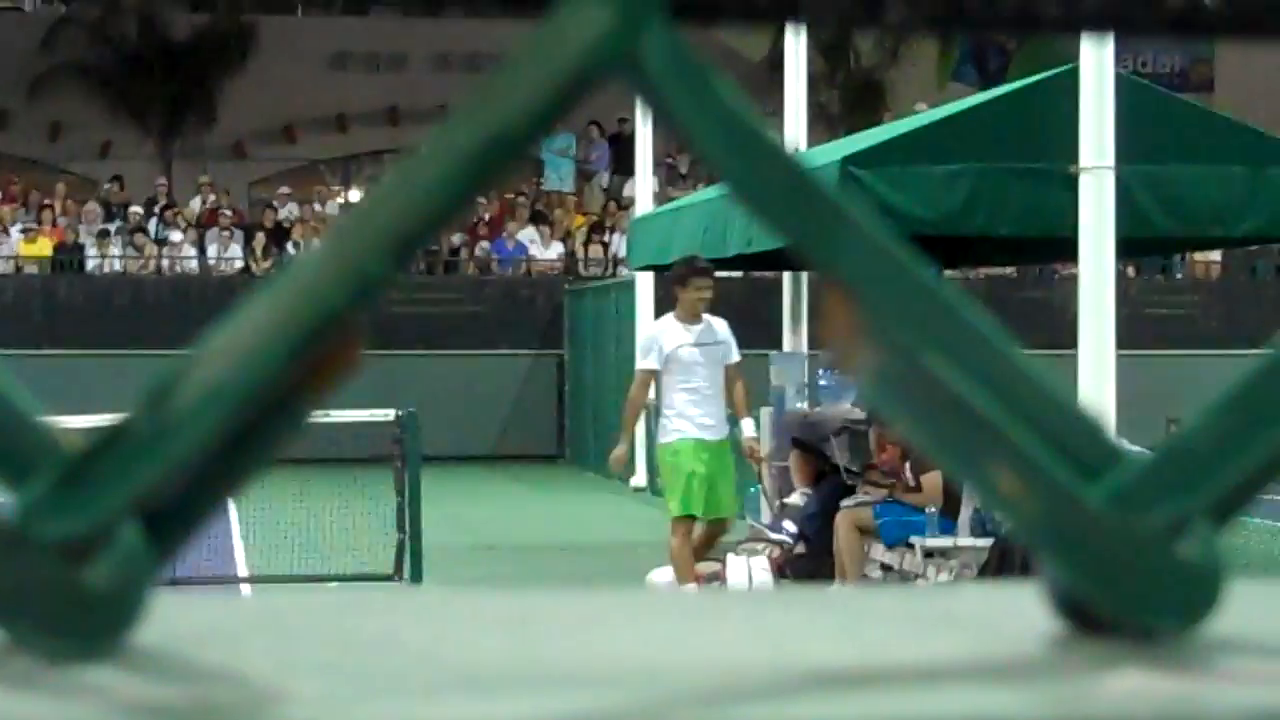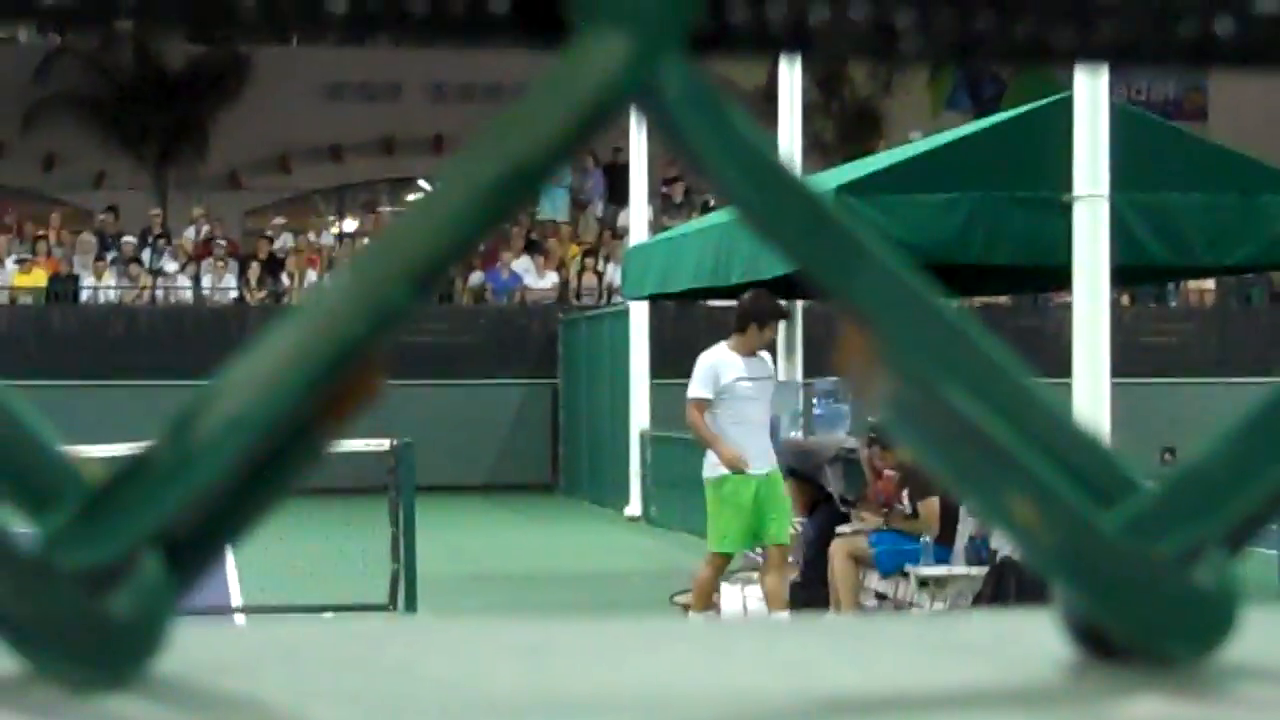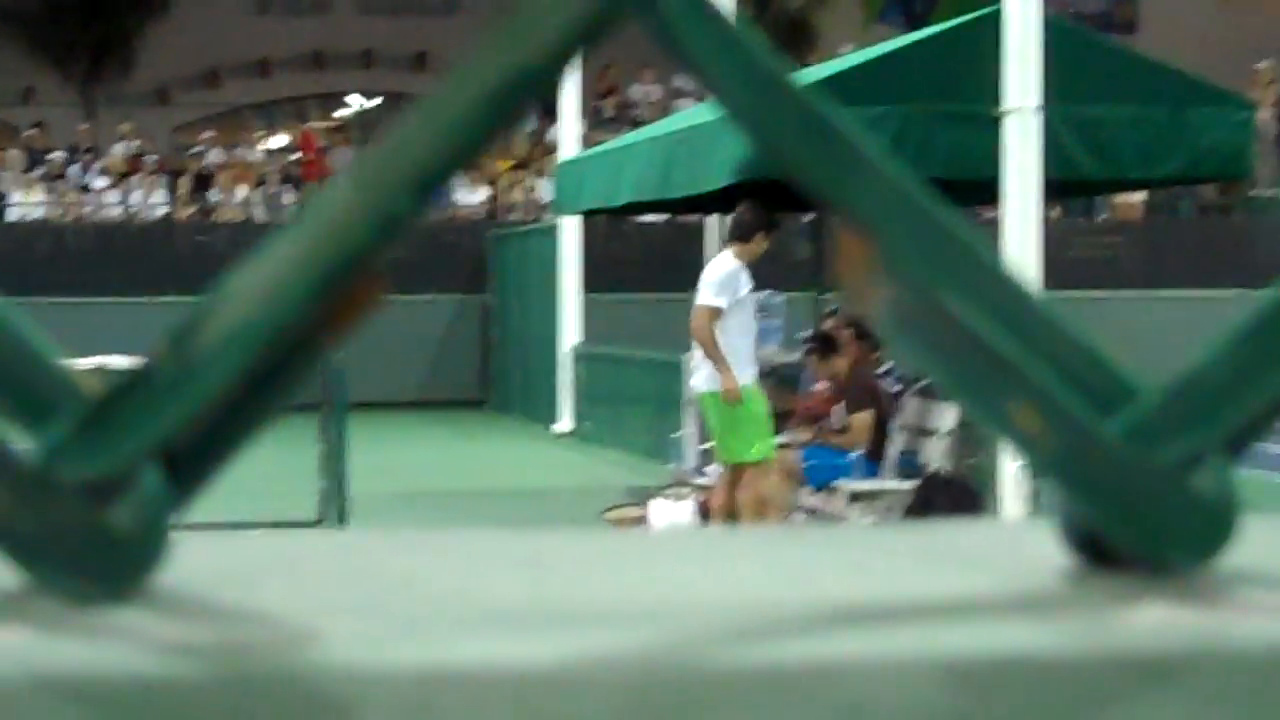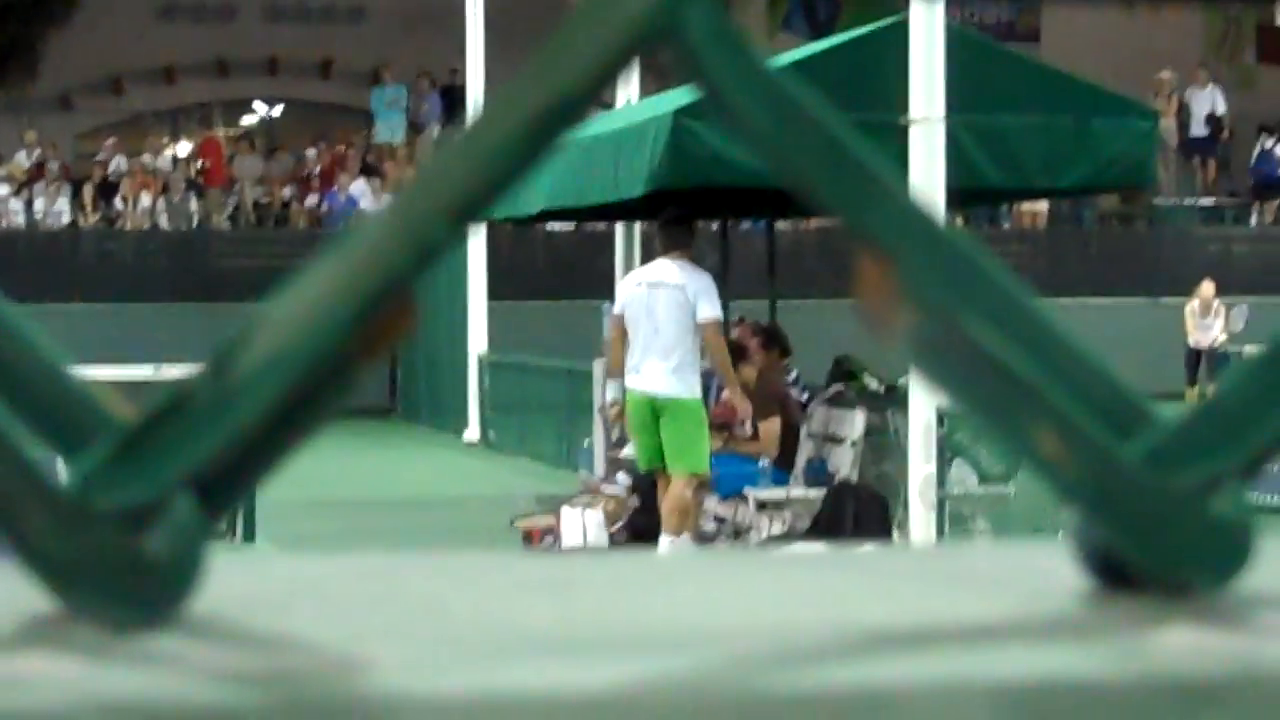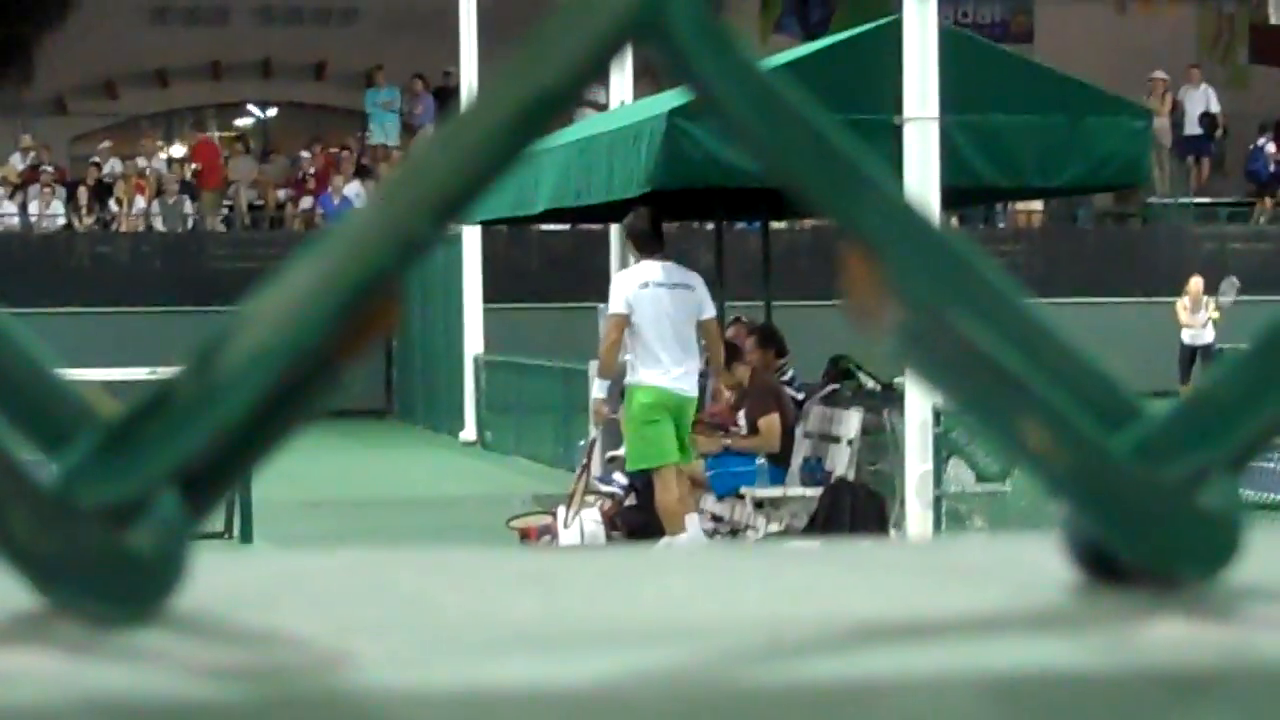
dt=0.4s
person 1, frame 1
left shoulder: (721, 328)
right shoulder: (659, 332)
left elbow: (734, 382)
right elbow: (640, 387)
left wrist: (747, 428)
right wrist: (625, 441)
left hip: (720, 439)
right hip: (680, 440)
left knee: (721, 521)
right knee: (684, 520)
left ankle: (676, 573)
person 1, frame 2
left shoulder: (766, 361)
right shoulder: (712, 361)
right elbow: (694, 413)
right wrist: (721, 449)
left hip: (768, 472)
right hip: (729, 475)
left knee: (779, 551)
right knee: (720, 555)
person 1, frame 3
left shoulder: (731, 269)
right shoulder: (725, 270)
right elbow: (700, 325)
right wrist: (726, 374)
left hip: (724, 384)
right hip: (727, 385)
left knee: (735, 467)
right knee: (759, 465)
person 1, frame 4
left shoulder: (631, 280)
right shoulder: (698, 280)
left elbow: (615, 340)
right elbow: (714, 341)
left wrist: (613, 390)
right wrist: (734, 391)
left hip: (638, 391)
right hip: (680, 392)
left knee: (664, 474)
right knee: (684, 475)
left ankle: (680, 544)
right ankle: (668, 553)
person 1, frame 5
left shoulder: (626, 280)
right shoulder: (692, 279)
left elbow: (612, 339)
right elbow: (714, 338)
left wrist: (600, 389)
left hip: (646, 388)
right hip: (686, 389)
left knee: (663, 473)
right knee: (678, 466)
right ankle: (692, 530)
